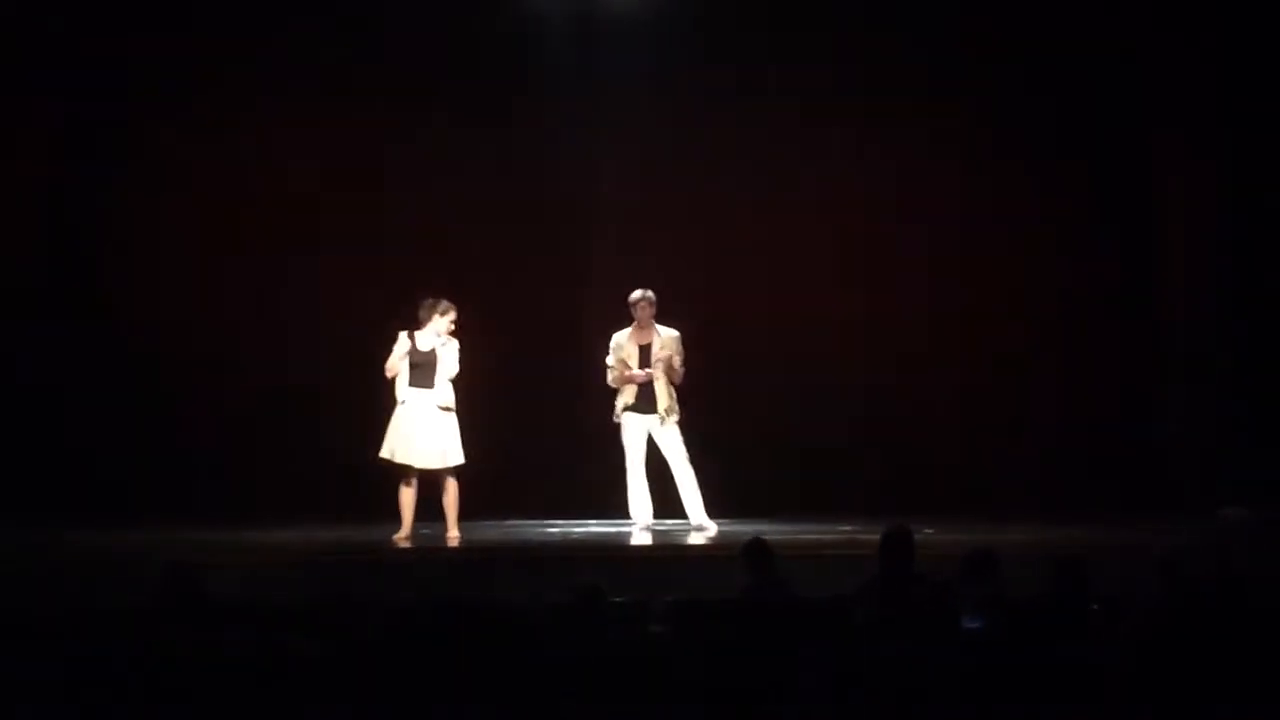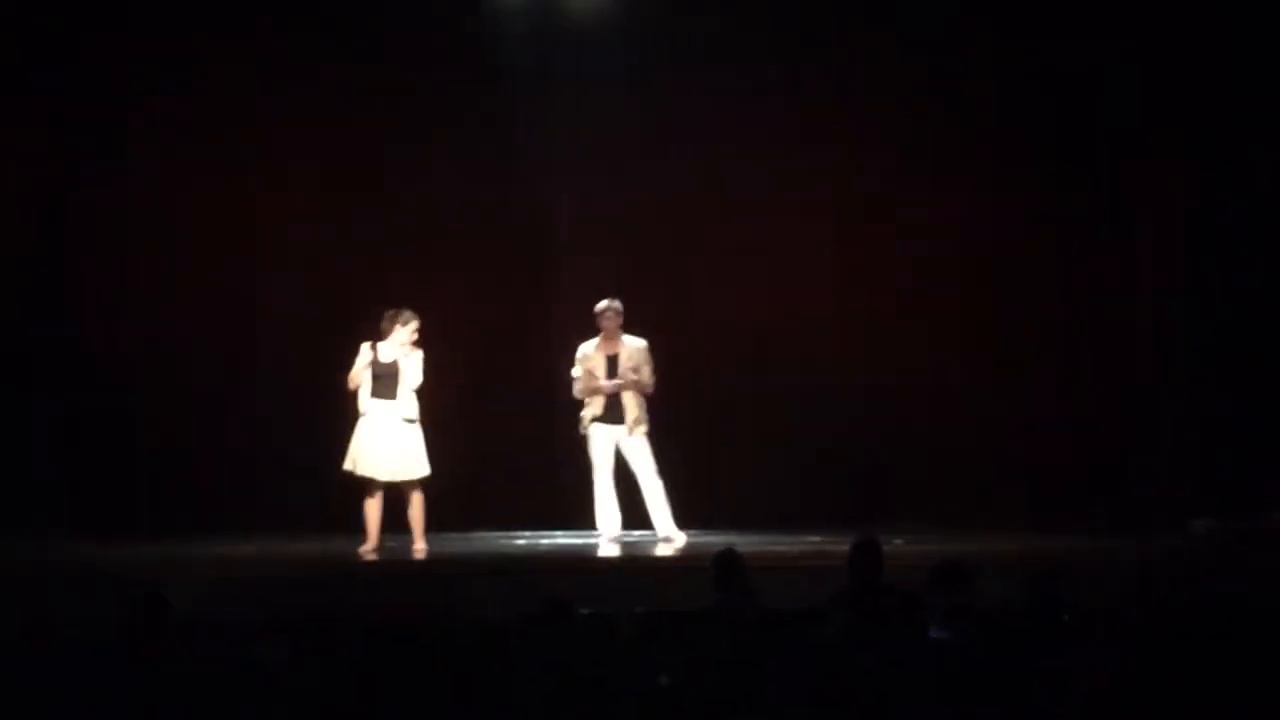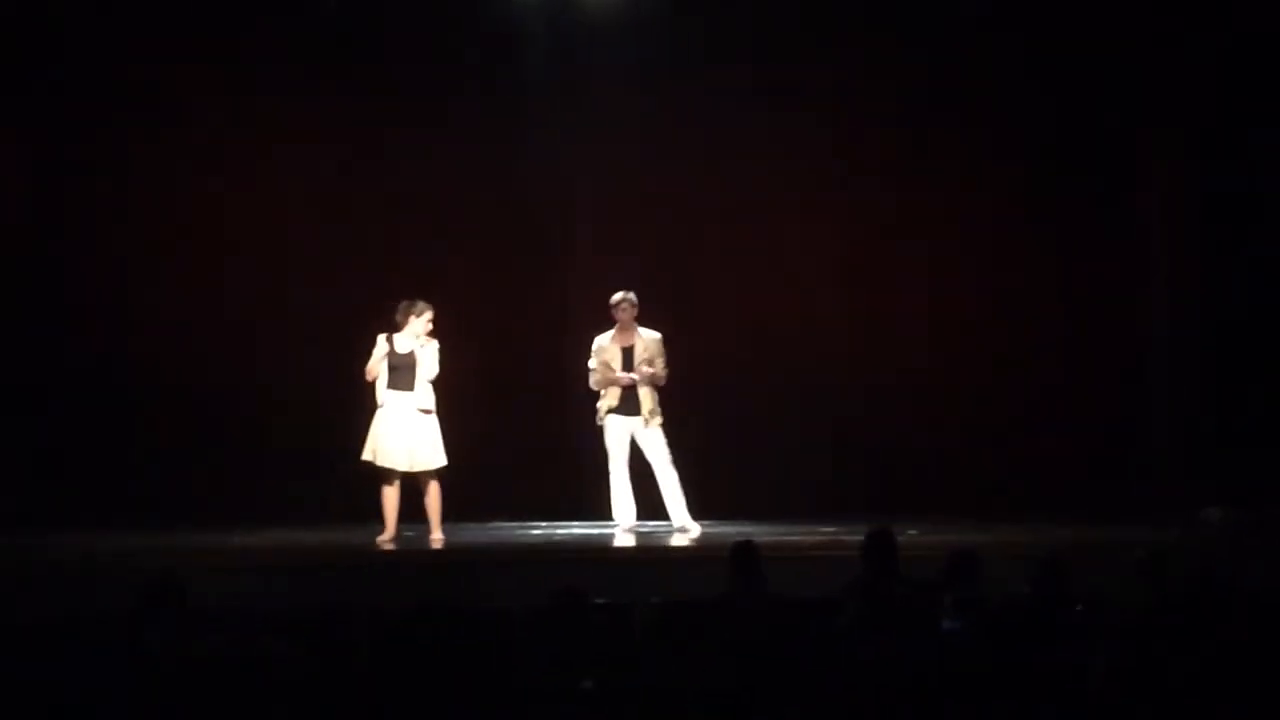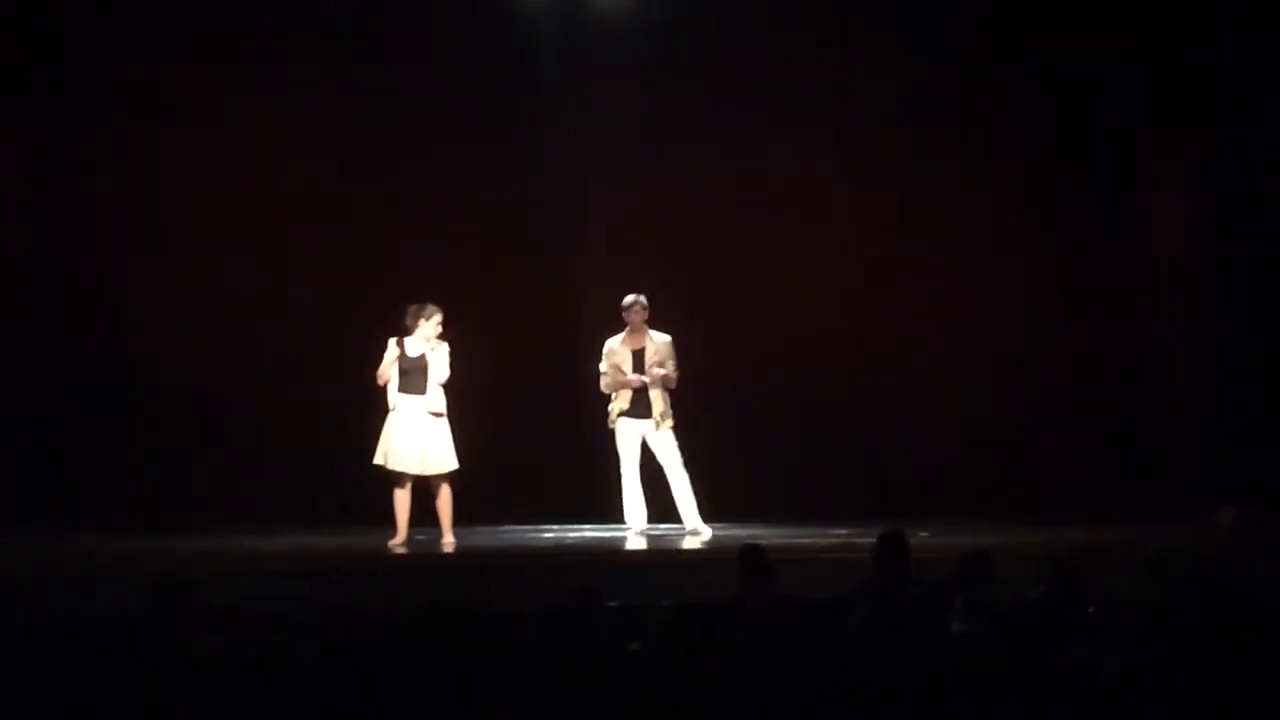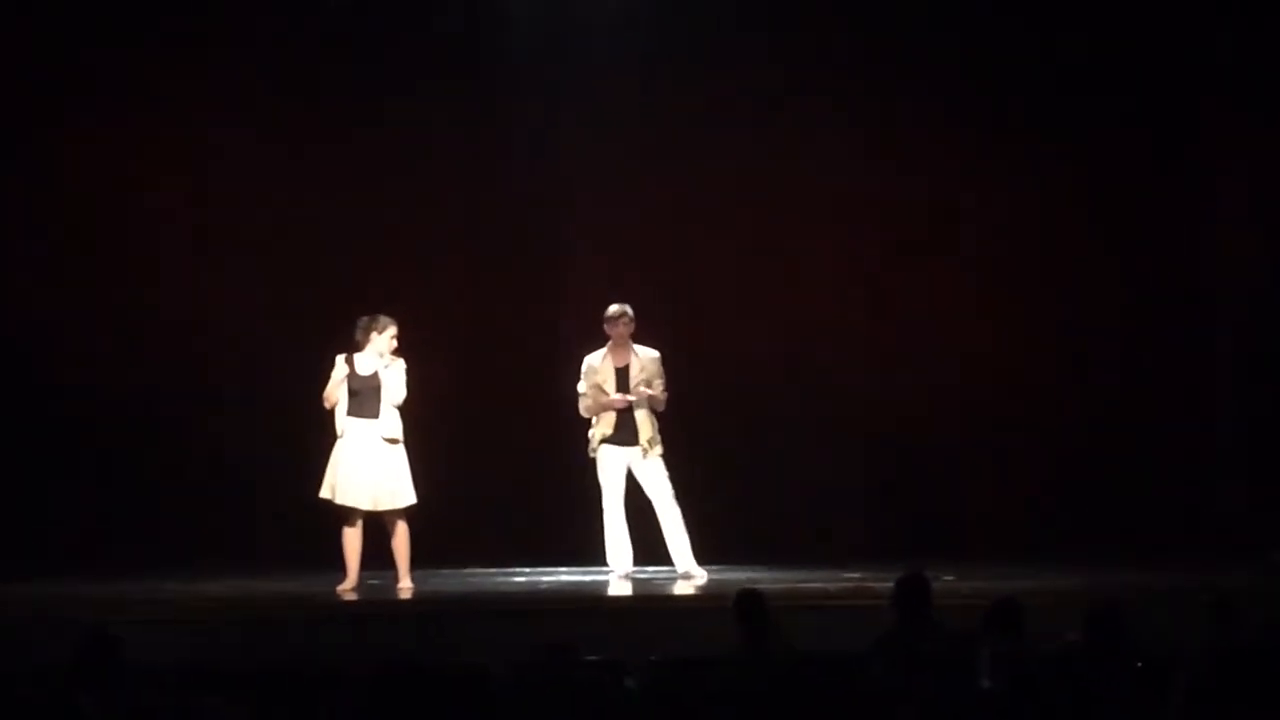
dt=0.3s
person 1, frame 1
left shoulder: (449, 344)
right shoulder: (408, 338)
left elbow: (449, 373)
right elbow: (390, 372)
left wrist: (440, 345)
right wrist: (402, 350)
left hip: (438, 409)
right hip: (411, 408)
left knee: (446, 471)
right knee: (408, 471)
left ankle: (452, 528)
right ankle: (406, 528)
person 1, frame 2
left shoulder: (413, 355)
right shoulder: (369, 349)
left elbow: (413, 383)
right elbow: (352, 383)
left wrist: (402, 356)
right wrist: (363, 362)
left hip: (401, 420)
right hip: (374, 419)
left knee: (411, 483)
right knee: (373, 483)
left ankle: (419, 540)
right ankle: (372, 540)
person 1, frame 3
left shoulder: (429, 345)
right shoulder: (386, 340)
left elbow: (430, 374)
right elbow: (370, 375)
left wrist: (419, 347)
right wrist: (379, 354)
left hip: (418, 411)
right hip: (391, 410)
left knee: (428, 473)
right knee: (390, 472)
left ankle: (436, 530)
right ankle: (389, 530)
person 1, frame 4
left shoulder: (440, 348)
right shoulder: (396, 344)
left elbow: (441, 378)
right elbow: (381, 379)
left wrist: (430, 350)
right wrist: (390, 358)
left hip: (429, 414)
right hip: (402, 414)
left knee: (439, 477)
right knee: (402, 476)
left ankle: (447, 534)
right ankle: (401, 534)
person 1, frame 5
left shoulder: (394, 365)
right shoulder: (345, 362)
left elbow: (396, 398)
right elbow: (328, 402)
left wrist: (383, 368)
right wrist: (338, 378)
left hip: (383, 440)
right hip: (353, 441)
left knee: (394, 513)
right knee: (352, 512)
left ankle: (404, 577)
right ankle: (351, 577)
person 2, frame 1
left shoulder: (669, 336)
right shoulder: (619, 339)
left elbow: (678, 377)
right elbow: (612, 378)
left wrist: (670, 367)
right wrist: (630, 376)
left hip: (661, 411)
right hip: (632, 410)
left knee: (680, 462)
right knee: (635, 465)
left ankle: (698, 517)
right ankle: (642, 519)
person 2, frame 2
left shoulder: (638, 347)
right shoulder: (586, 350)
left elbow: (649, 386)
right elbow: (578, 390)
left wrist: (635, 381)
right wrist: (598, 387)
left hip: (630, 422)
right hip: (600, 422)
left knee: (648, 474)
right knee: (602, 476)
left ankle: (667, 529)
right ankle: (610, 530)
person 2, frame 3
left shoulder: (652, 339)
right shoulder: (602, 342)
left elbow: (662, 378)
right elbow: (594, 381)
left wrist: (651, 374)
right wrist: (614, 378)
left hip: (645, 413)
right hip: (615, 413)
left knee: (663, 464)
right knee: (618, 467)
left ankle: (682, 519)
right ankle: (625, 520)
person 2, frame 4
left shoulder: (663, 342)
right shoulder: (612, 346)
left elbow: (673, 382)
right elbow: (605, 385)
left wrist: (664, 376)
right wrist: (626, 381)
left hip: (656, 416)
right hip: (626, 416)
left knee: (675, 467)
right knee: (629, 471)
left ankle: (693, 523)
right ankle: (637, 524)
person 2, frame 5
left shoulder: (650, 357)
right shoulder: (592, 362)
left elbow: (661, 403)
right elbow: (584, 407)
left wrist: (650, 396)
right wrist: (608, 402)
left hip: (643, 443)
right hip: (609, 443)
left knee: (666, 500)
right knee: (613, 504)
left ankle: (686, 564)
right ankle: (620, 566)
